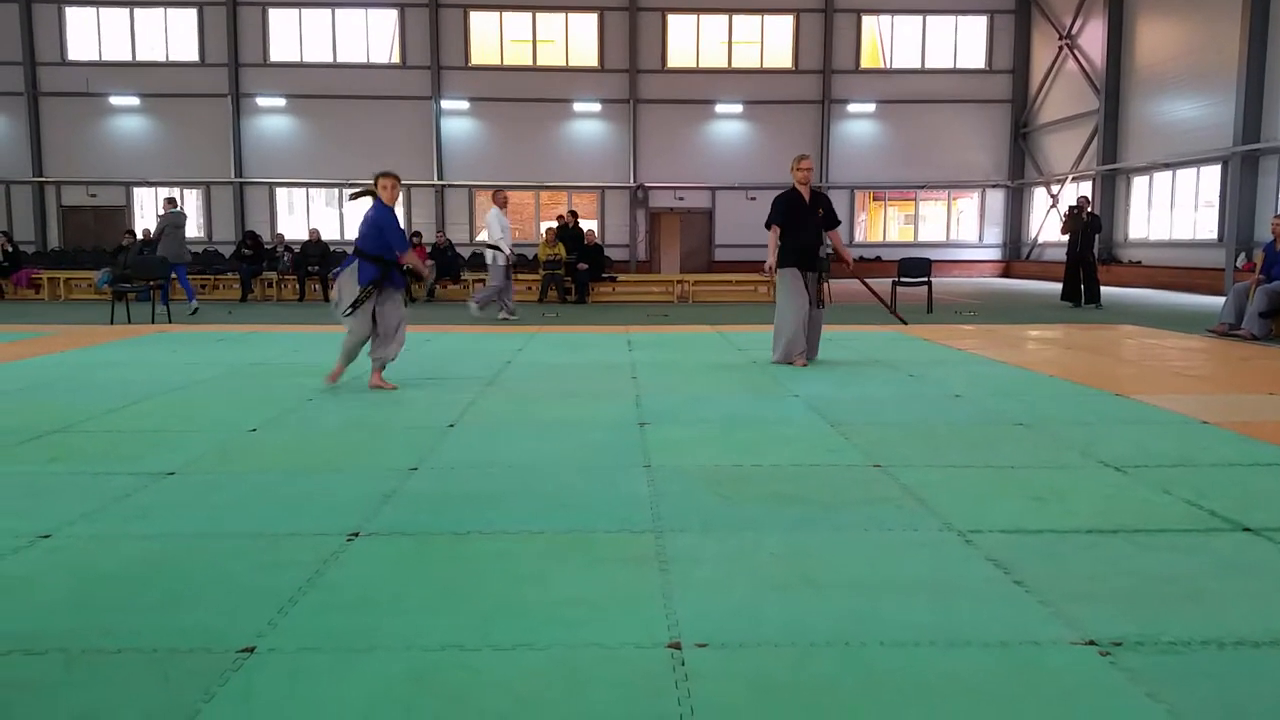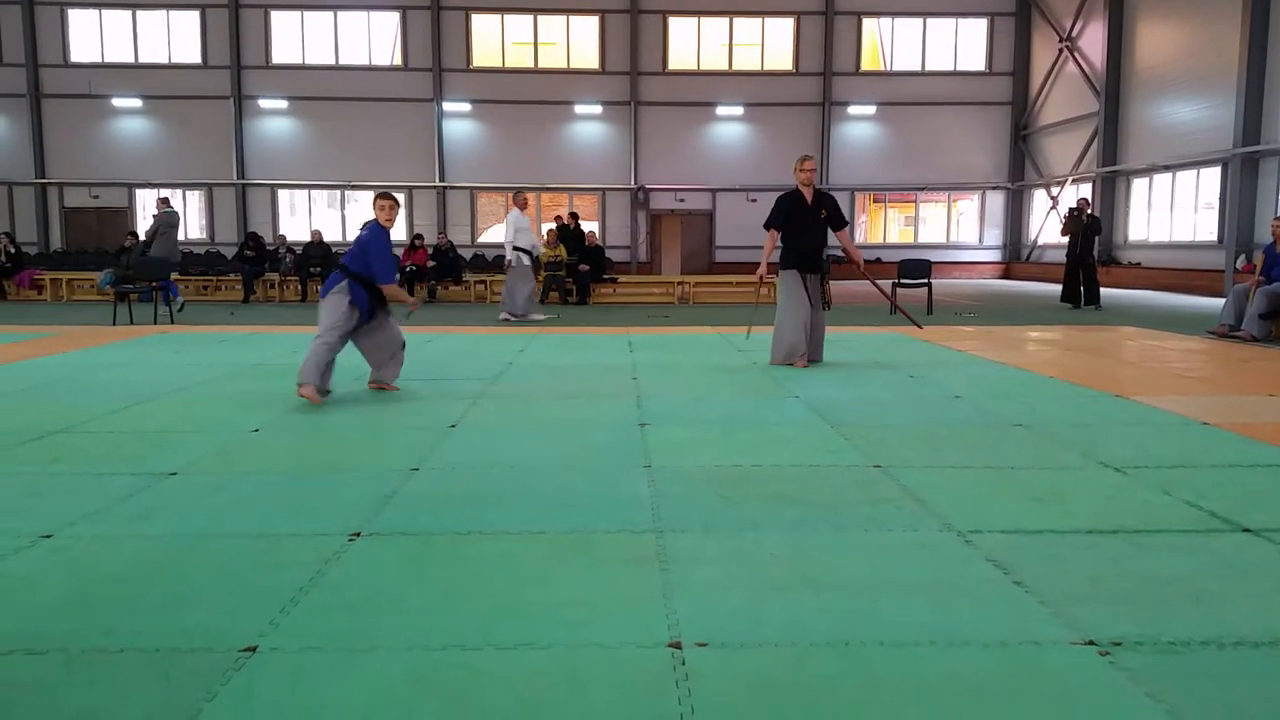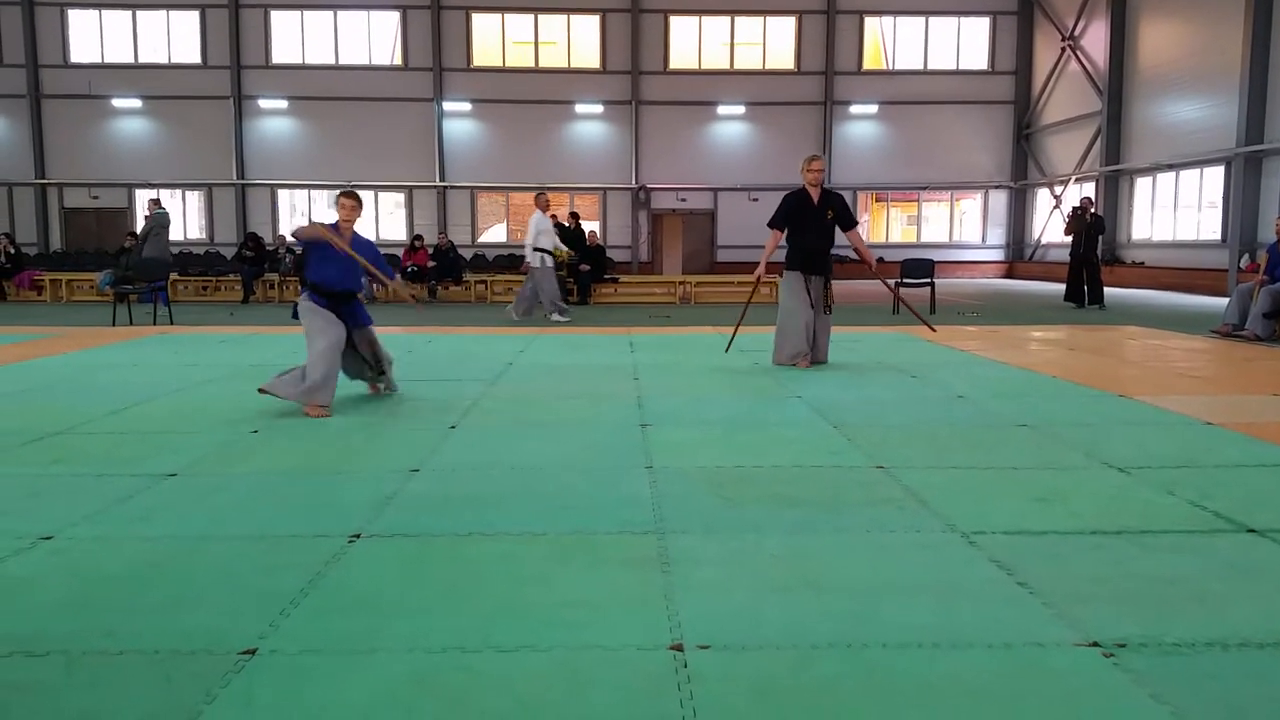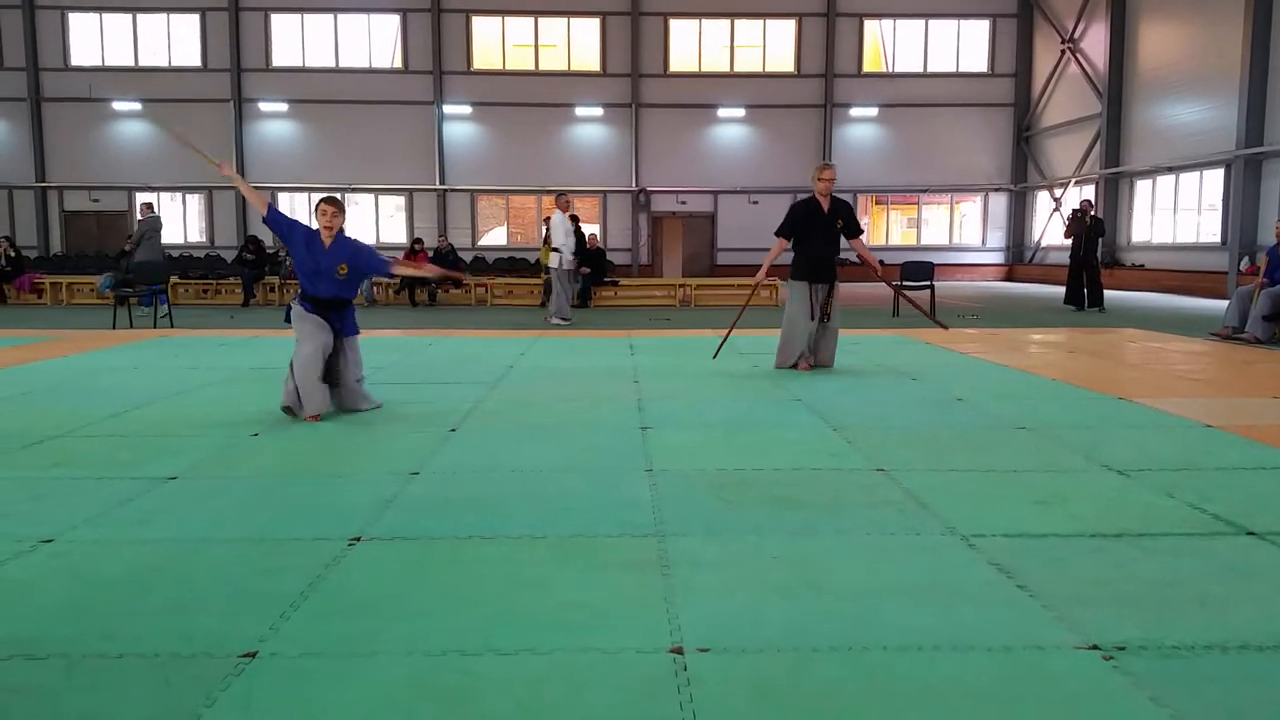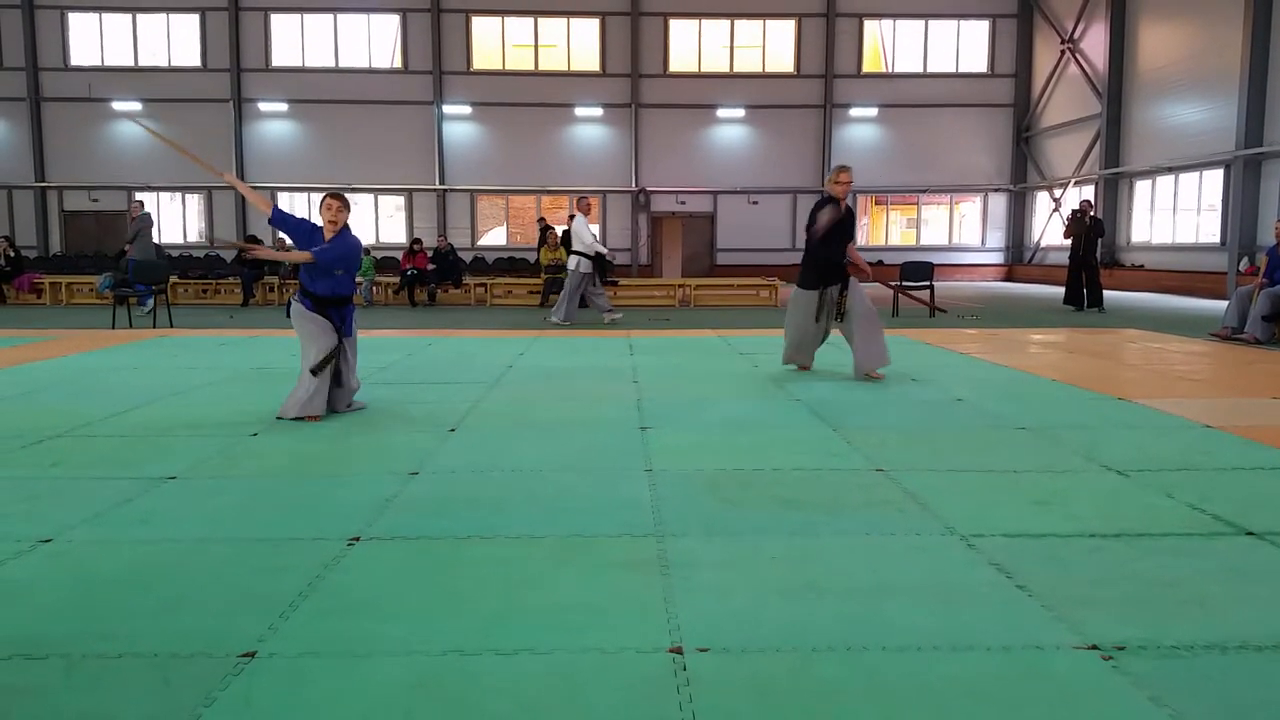
dt=0.2s
person 1, frame 1
left shoulder: (381, 211)
right shoulder: (384, 215)
right elbow: (403, 251)
right wrist: (422, 268)
left hip: (384, 272)
right hip: (362, 272)
left knee: (393, 322)
right knee: (361, 327)
left ankle: (376, 375)
right ankle: (342, 364)
person 1, frame 2
left shoulder: (376, 233)
right shoulder: (377, 238)
right elbow: (385, 282)
right wrist: (408, 299)
left hip: (365, 295)
right hip: (344, 291)
left knee: (391, 338)
right knee: (331, 336)
left ankle: (378, 379)
right ankle: (308, 385)
person 1, frame 3
left shoulder: (365, 246)
right shoulder: (321, 234)
left elbow: (386, 273)
right elbow: (299, 233)
right wrist: (314, 231)
left hip: (347, 306)
right hip: (317, 302)
left knee: (369, 350)
right knee: (331, 341)
left ankle: (375, 381)
right ankle: (314, 400)
person 1, frame 4
left shoulder: (354, 250)
right shoulder: (300, 236)
left elbow: (386, 266)
right elbow: (264, 209)
left wrist: (419, 271)
right wrist: (235, 178)
left hip: (340, 315)
right hip: (307, 310)
right knee: (313, 347)
right ankle: (309, 405)
person 1, frame 5
left shoulder: (351, 244)
right shoulder: (307, 231)
left elbow: (312, 257)
right elbow: (268, 208)
left wrist: (277, 255)
right wrist: (234, 181)
left hip: (339, 312)
right hip: (307, 306)
left knee: (342, 368)
right knee: (323, 347)
left ankle: (340, 400)
right ankle: (310, 405)
person 2, frame 1
left shoulder: (821, 200)
right shoulder: (783, 200)
left elbow: (831, 230)
right elbow: (774, 230)
left wrist: (845, 254)
right wrist: (771, 257)
left hip: (813, 262)
right hip: (790, 262)
left knee: (814, 309)
right knee: (794, 308)
left ankle: (806, 351)
right ankle: (793, 353)
person 2, frame 2
left shoulder: (827, 201)
right shoulder: (785, 201)
left elbow: (840, 230)
right elbow: (773, 234)
left wrist: (855, 255)
right wrist: (764, 263)
left hip: (816, 263)
right hip: (792, 264)
left knee: (816, 311)
right knee: (795, 310)
left ankle: (810, 353)
right ankle: (794, 354)
person 2, frame 3
left shoulder: (835, 200)
right shoulder: (792, 200)
left elbow: (850, 230)
right elbow: (776, 233)
left wrist: (867, 255)
right wrist: (763, 263)
left hip: (822, 264)
right hip: (797, 265)
left knee: (821, 313)
right knee: (797, 312)
left ankle: (815, 355)
right ankle: (797, 355)
person 2, frame 4
left shoulder: (843, 208)
right shoulder: (800, 209)
left elbow: (854, 239)
right elbow: (782, 241)
left wrist: (872, 260)
right wrist: (764, 268)
left hip: (828, 273)
right hip: (803, 273)
left knee: (828, 321)
right knee: (802, 320)
left ankle: (819, 357)
right ankle: (800, 357)
person 2, frame 5
left shoulder: (848, 211)
right shoulder: (824, 205)
right elbow: (824, 216)
left wrist: (861, 263)
right wrist: (825, 218)
left hip: (838, 274)
right hip: (814, 276)
left knee: (865, 314)
right knee: (808, 324)
left ankle: (867, 365)
right ankle: (801, 359)
